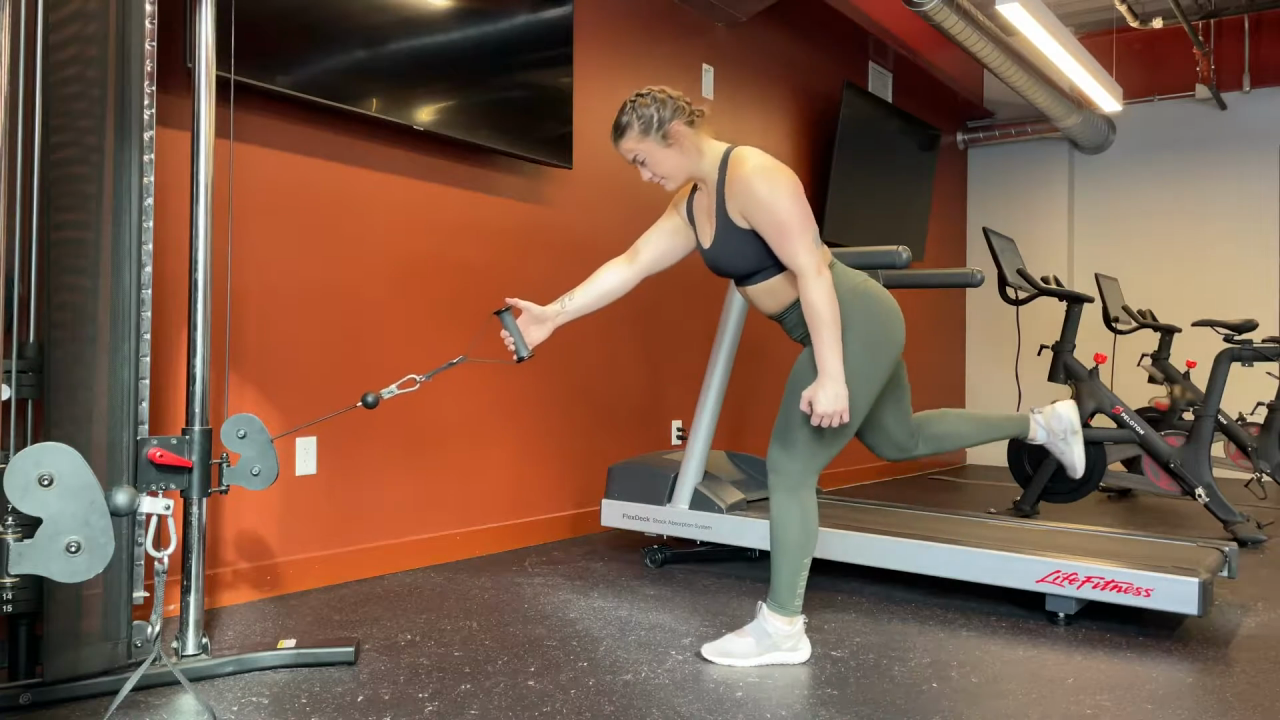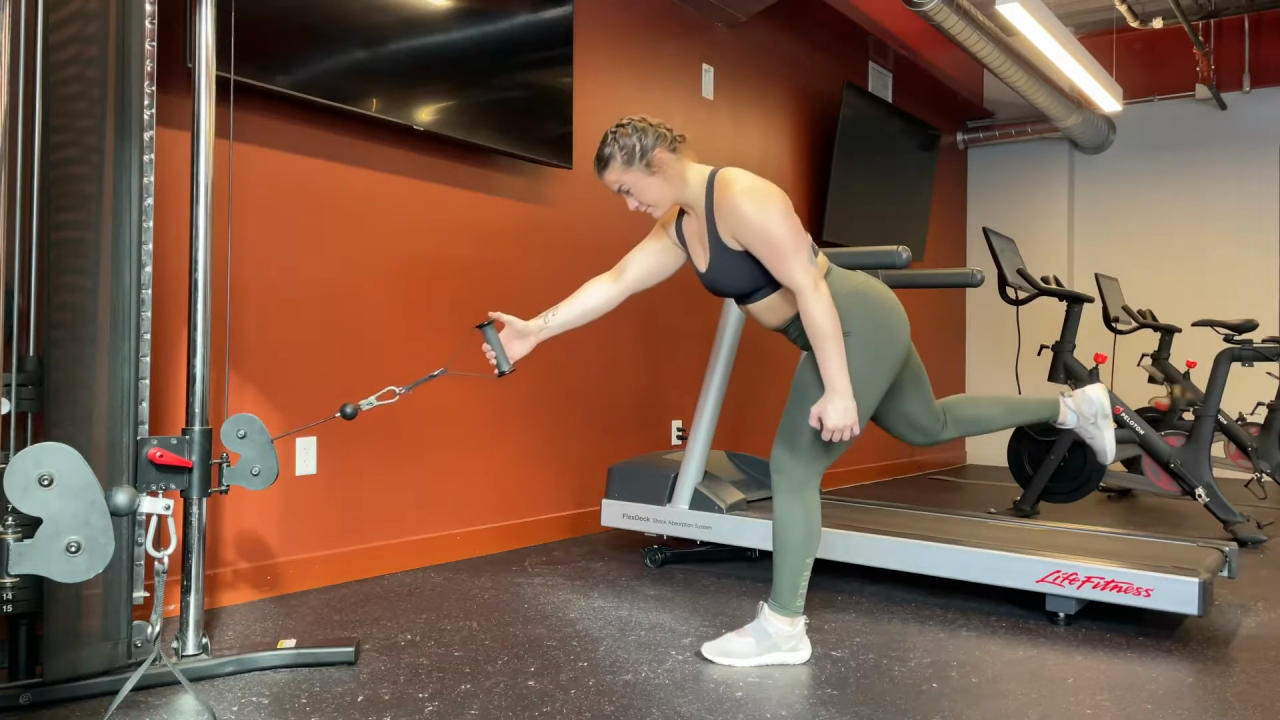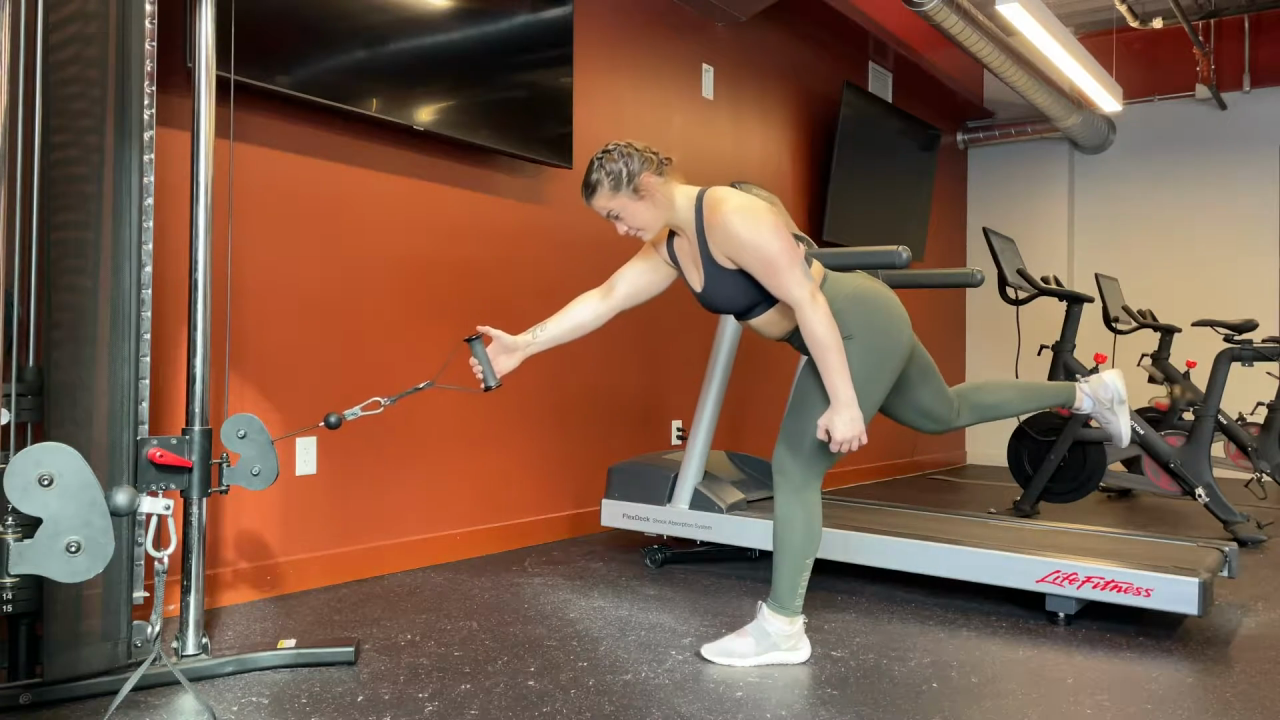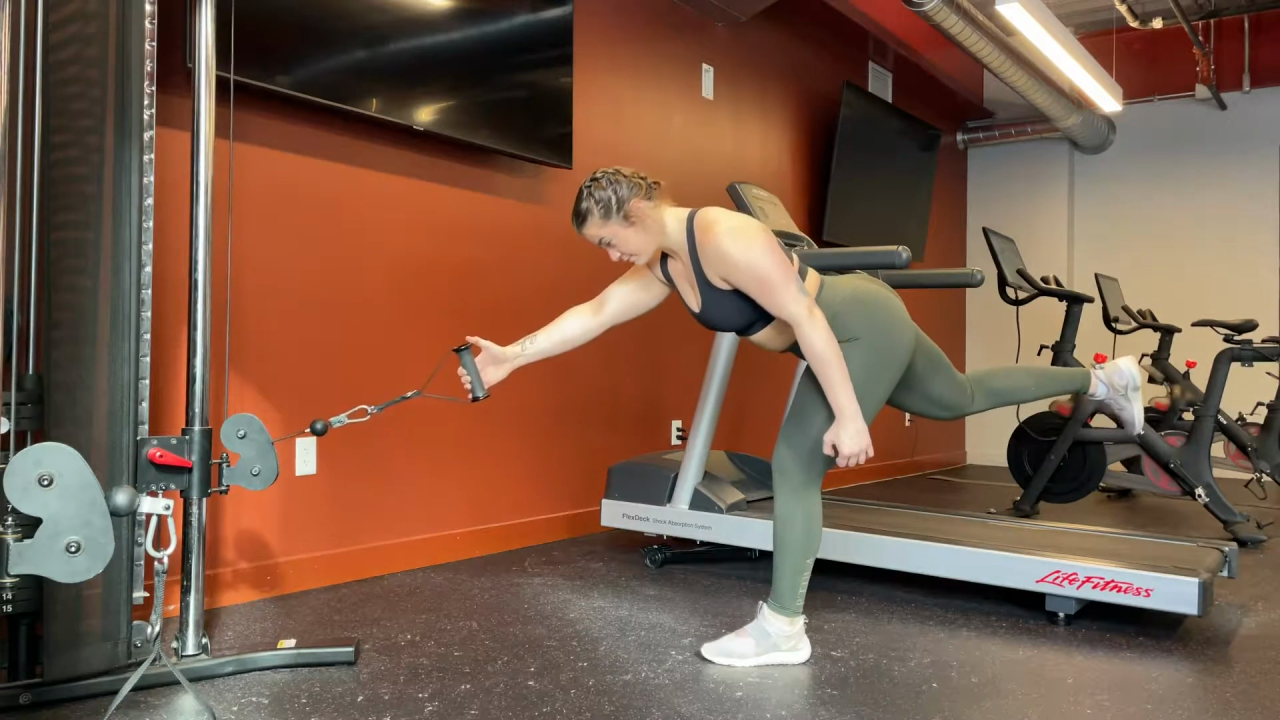
dt=0.2s
person 1, frame 1
left shoulder: (753, 176)
right shoulder: (691, 203)
left elbow: (813, 273)
right elbow: (629, 264)
left wrist: (831, 378)
right wrist: (553, 315)
left hip: (855, 326)
right hip: (842, 329)
left knee: (790, 468)
right knee: (898, 440)
left ankle: (783, 628)
right ankle: (1041, 424)
person 1, frame 2
left shoulder: (741, 197)
right shoulder: (679, 225)
left elbow: (809, 288)
right elbow: (615, 282)
left wrist: (838, 391)
right wrist: (536, 330)
left hip: (860, 325)
right hip: (856, 328)
left knee: (793, 469)
right knee: (929, 426)
left ankle: (783, 628)
right ankle: (1069, 408)
person 1, frame 3
left shoulder: (729, 216)
right shoulder: (670, 246)
left elbow: (806, 302)
right elbow: (604, 298)
left wrist: (843, 402)
right wrist: (523, 345)
left hip: (863, 327)
right hip: (861, 328)
left knee: (796, 469)
right knee: (945, 413)
left ankle: (782, 627)
right ankle: (1087, 394)
person 1, frame 4
left shoulder: (722, 238)
right shoulder: (663, 264)
left elbow: (805, 318)
right elbow: (594, 313)
left wrist: (847, 416)
right wrist: (511, 357)
left hip: (866, 329)
right hip: (863, 325)
left knee: (795, 468)
right knee: (959, 398)
left ankle: (782, 627)
right ankle: (1100, 381)
